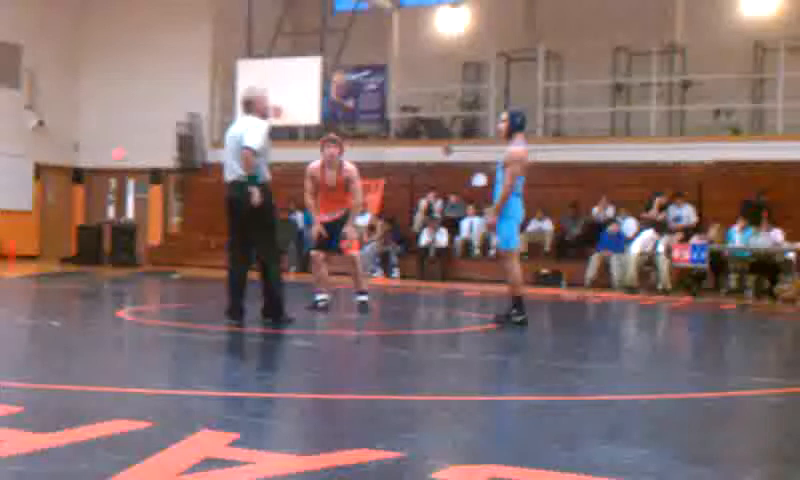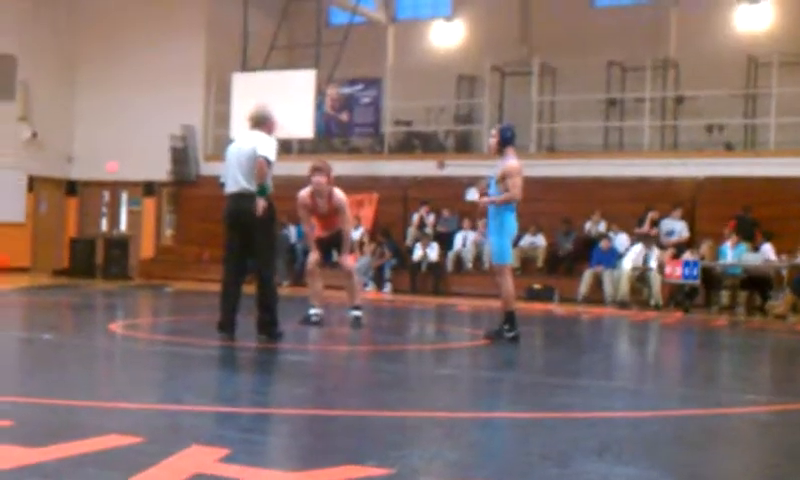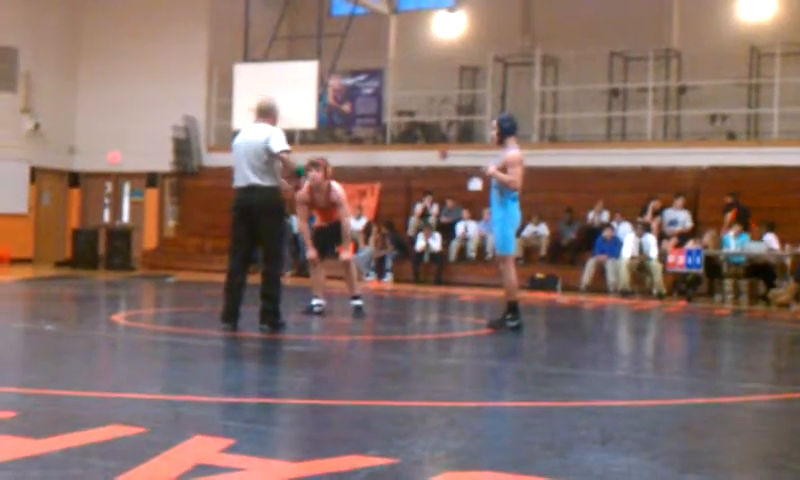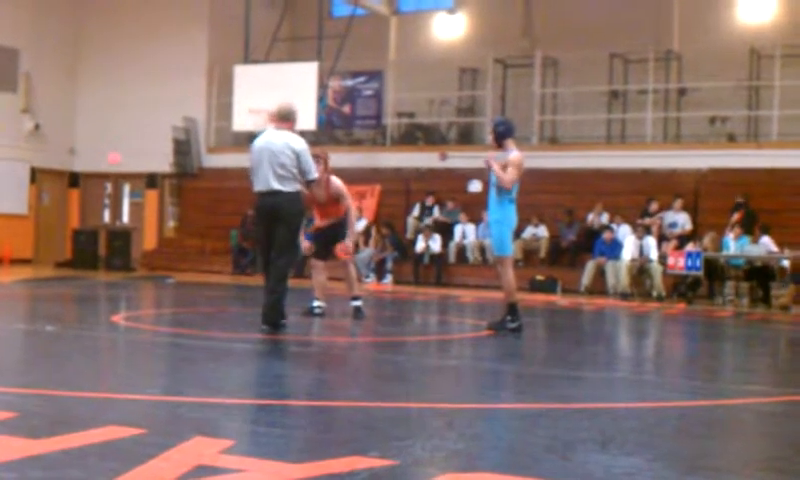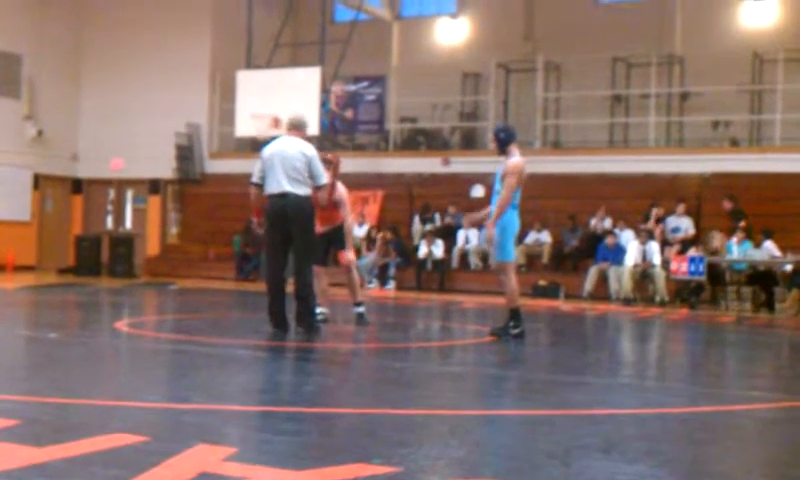
dt=1s
person 1, frame 1
left shoulder: (234, 127)
right shoulder: (258, 125)
left elbow: (230, 161)
right elbow: (247, 153)
left wrist: (240, 183)
right wrist: (254, 185)
left hip: (233, 190)
right hip: (254, 190)
left knee: (238, 254)
right knee: (267, 253)
left ankle: (235, 312)
right ankle: (273, 311)
person 1, frame 2
left shoulder: (234, 143)
right shoulder: (266, 140)
left elbow: (225, 179)
right elbow: (262, 162)
left wrist: (234, 197)
right wrist: (262, 194)
left hip: (233, 203)
right hip: (255, 204)
left knee: (233, 267)
right knee: (264, 267)
left ankle: (226, 325)
right ankle: (267, 327)
person 1, frame 3
left shoulder: (240, 136)
right shoulder: (273, 133)
right elbow: (283, 157)
left hip: (242, 195)
right hip: (267, 197)
left knee: (238, 257)
right knee: (272, 258)
left ankle: (229, 316)
right ankle: (269, 317)
person 1, frame 4
left shoulder: (258, 142)
right shoulder: (297, 142)
left elbow: (253, 175)
right elbow: (311, 179)
right wrist: (306, 191)
left hip: (263, 201)
right hip: (289, 201)
left knee: (269, 258)
right knee: (282, 259)
left ankle: (276, 313)
right ankle: (271, 316)
person 1, frame 5
left shoulder: (268, 149)
right shoulder: (307, 149)
left elbow: (255, 185)
right elbow: (321, 185)
left wrist: (255, 215)
left hip: (274, 205)
right hip: (300, 205)
left knee: (275, 264)
right knee: (302, 263)
left ankle: (278, 321)
right ankle: (306, 319)
person 2, frame 1
left shoulder: (516, 150)
right shoulder: (514, 149)
left elbow: (509, 186)
left wrist: (494, 213)
right wrist: (494, 210)
left hip: (508, 209)
right hip: (506, 209)
left knee: (510, 258)
right knee: (508, 258)
left ankle: (519, 310)
right ankle: (515, 308)
person 2, frame 2
left shoulder: (511, 164)
right shoulder: (504, 163)
left elbow: (516, 195)
left wrist: (490, 200)
right wrist: (490, 196)
left hip: (502, 223)
right hip: (496, 222)
left knee: (503, 273)
right knee: (501, 274)
left ankle: (511, 327)
right ankle: (507, 324)
person 2, frame 3
left shoulder: (513, 154)
right shoulder: (507, 154)
left elbow: (516, 184)
left wrist: (494, 173)
right wrist: (494, 174)
left hip: (506, 212)
right hip: (501, 212)
left knee: (506, 262)
right knee: (503, 263)
left ankle: (513, 315)
right ankle: (511, 313)
person 2, frame 4
left shoulder: (514, 156)
right shoulder: (505, 156)
left elbow: (507, 184)
left wrist: (495, 165)
right wrist: (493, 166)
left hip: (503, 214)
right hip: (497, 214)
left knee: (505, 264)
right knee: (502, 264)
left ankle: (513, 317)
right ankle: (510, 315)
person 2, frame 5
left shoulder: (514, 163)
right shoulder: (509, 162)
left elbow: (507, 197)
left wrist: (492, 224)
right wrist: (481, 215)
left hip: (504, 222)
right hip: (500, 222)
left knee: (507, 270)
right knee: (504, 271)
left ankle: (516, 323)
right ankle: (513, 320)
person 3, frame 1
left shoulder: (349, 170)
right shoulder: (313, 169)
left elbow: (358, 199)
right elbow: (309, 196)
left wrist: (350, 224)
right wrist: (316, 222)
left hip: (344, 216)
right hip: (323, 218)
left knee: (353, 255)
right knee: (316, 256)
left ankle: (362, 296)
right ankle: (322, 296)
person 3, frame 2
left shoulder: (339, 196)
right shoulder: (303, 197)
left elbow: (347, 226)
right elbow: (306, 225)
left wrist: (345, 254)
right wrist: (313, 250)
left hip: (339, 233)
right hip: (321, 233)
left knee: (348, 268)
right knee: (311, 268)
left ankle: (356, 311)
right ankle: (316, 311)
person 3, frame 3
left shoulder: (336, 190)
right shoulder: (302, 193)
left elbow: (346, 220)
right elbow: (303, 222)
left wrist: (346, 249)
right wrist: (309, 248)
left hip: (339, 224)
right hip: (322, 225)
left knee: (346, 259)
right knee: (314, 259)
left ankle: (357, 301)
right ankle: (318, 301)
person 3, frame 4
left shoulder: (335, 184)
left elbow: (351, 209)
left wrist: (350, 238)
right wrist: (303, 239)
left hip: (340, 224)
right hip: (321, 226)
left knee: (346, 259)
right knee: (316, 263)
left ankle: (356, 303)
right ankle: (319, 304)
person 3, frame 5
left shoulder: (339, 191)
left elbow: (348, 220)
left wrist: (350, 250)
left hip: (339, 229)
right hip: (320, 231)
left knee: (348, 265)
right knee: (318, 269)
left ankle: (359, 308)
right ankle: (322, 309)
